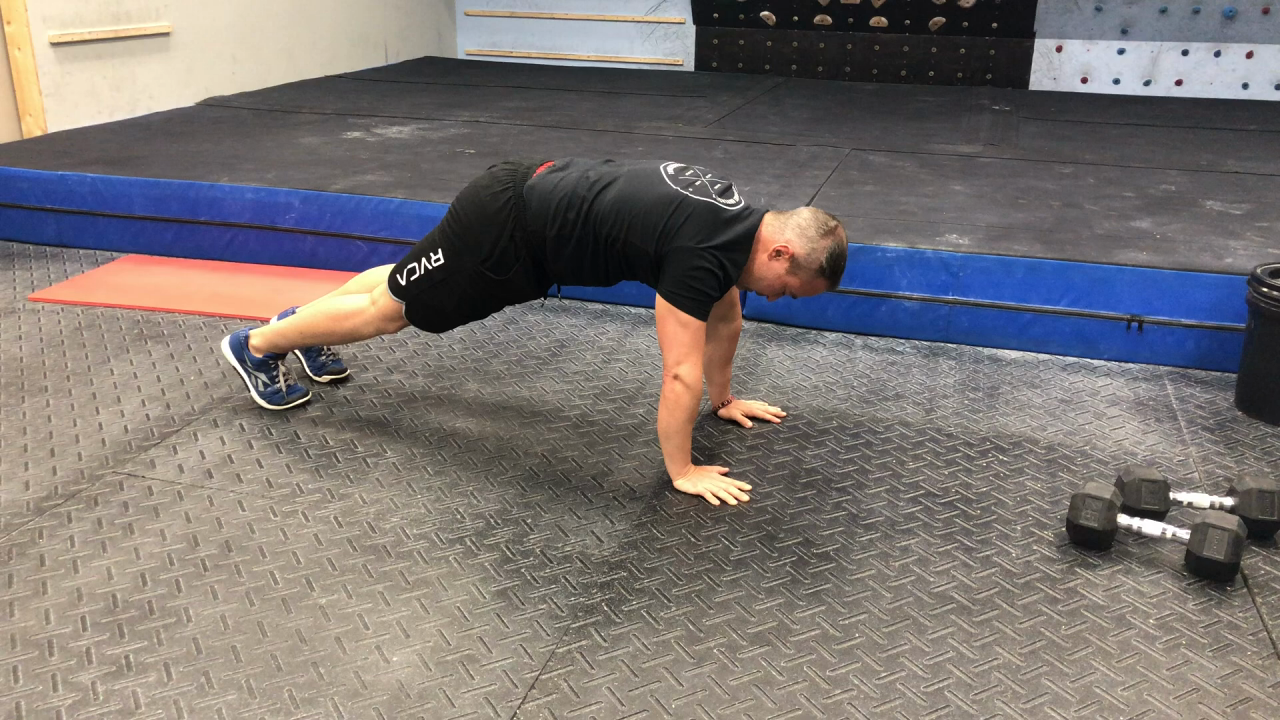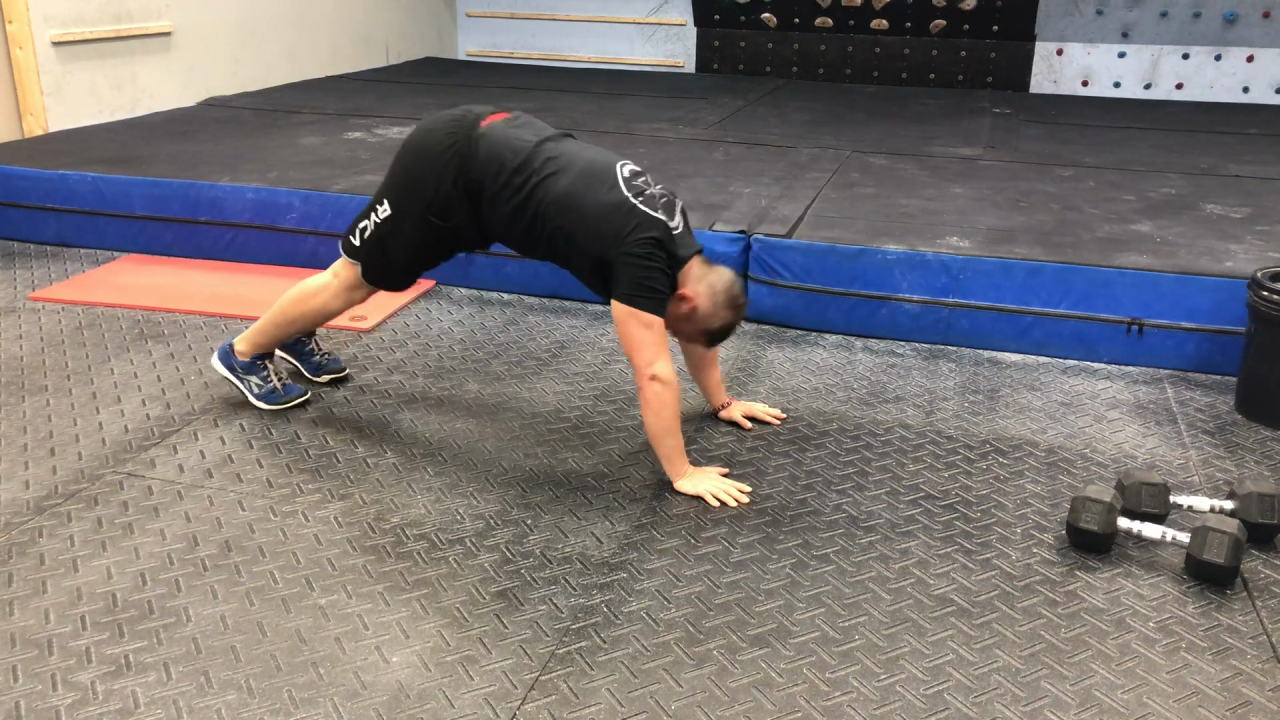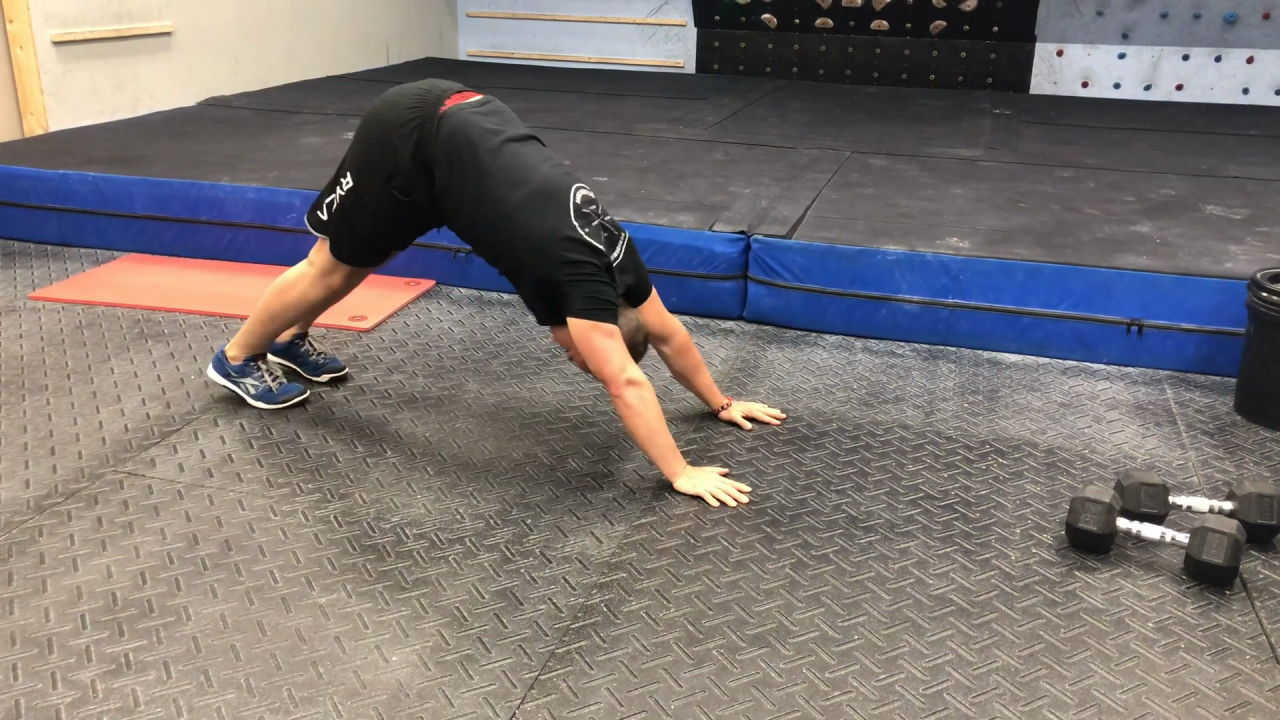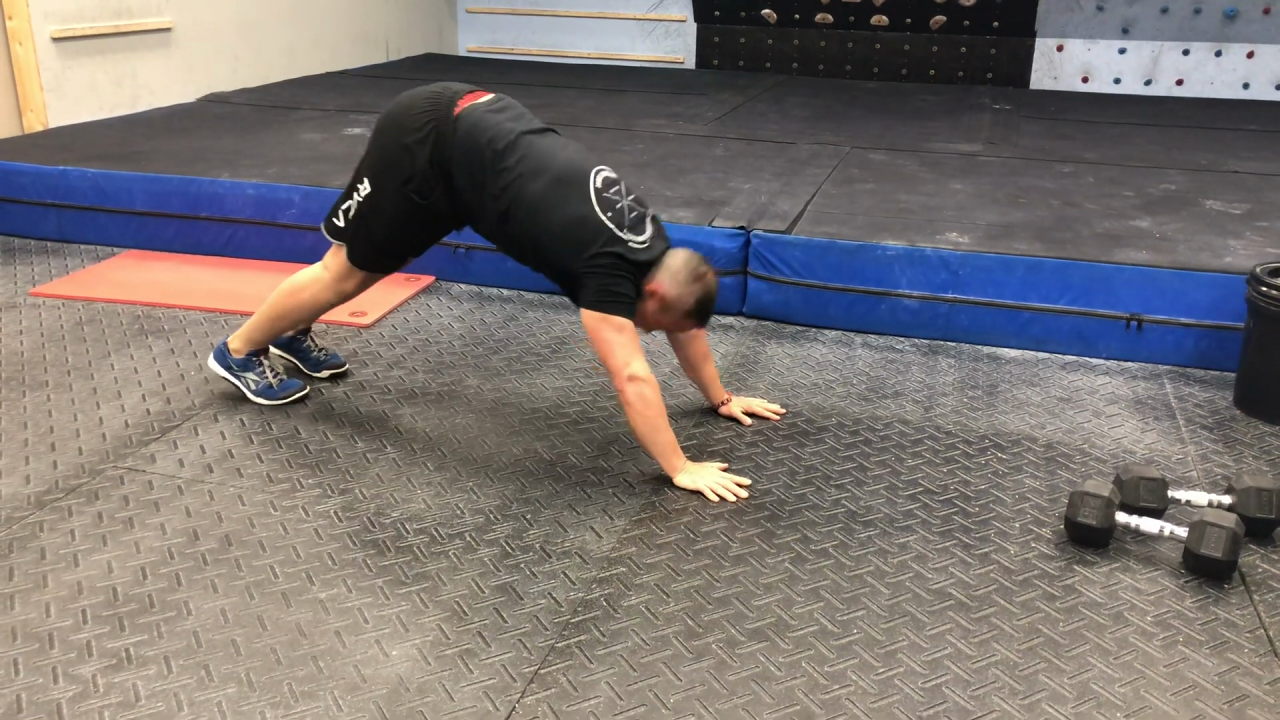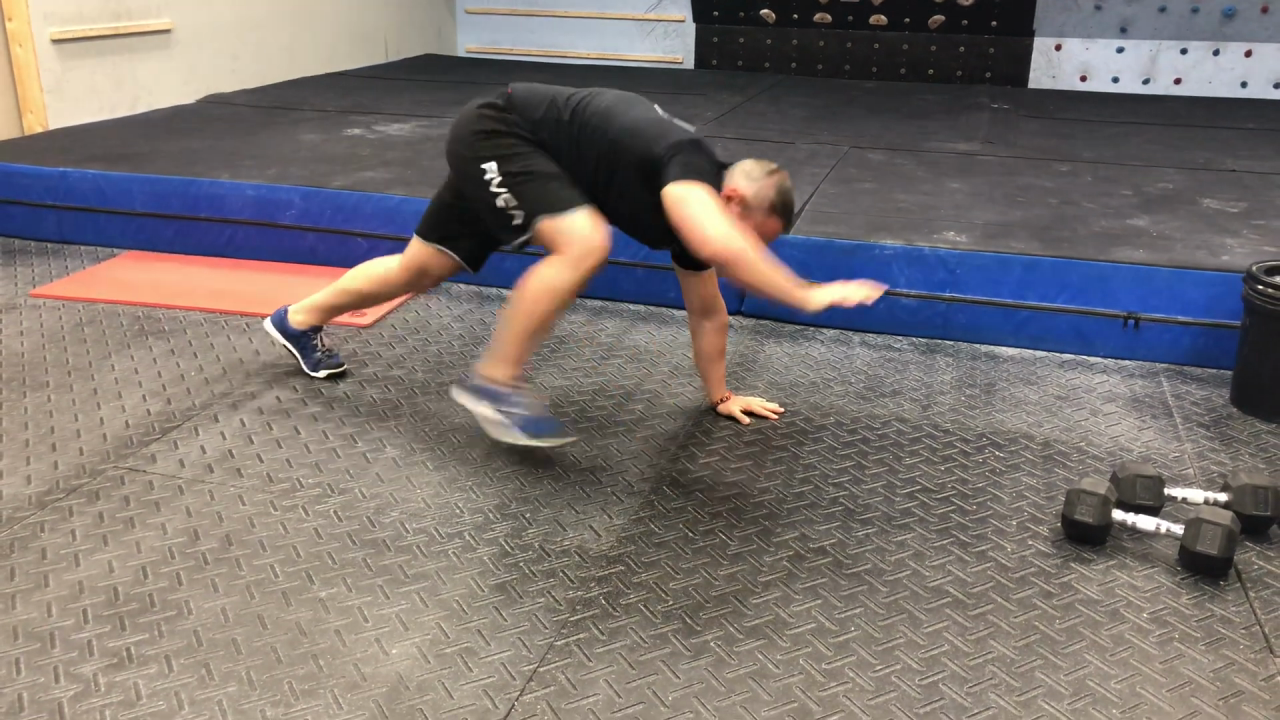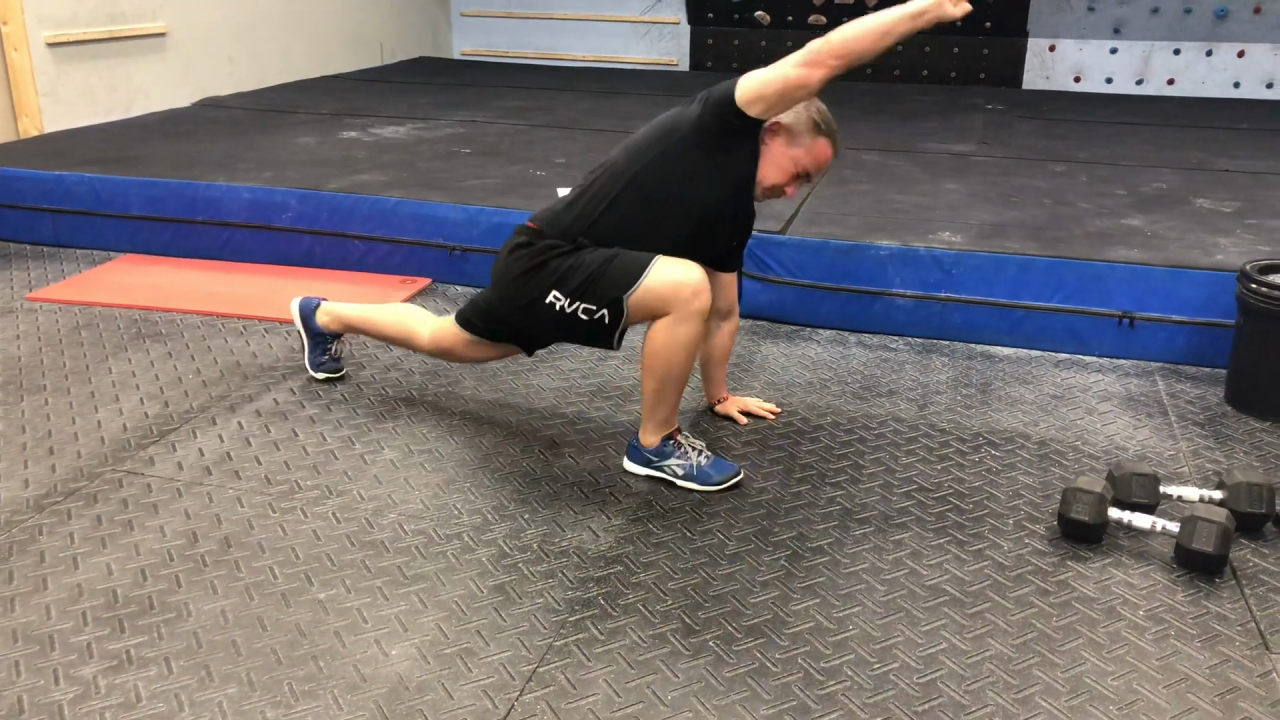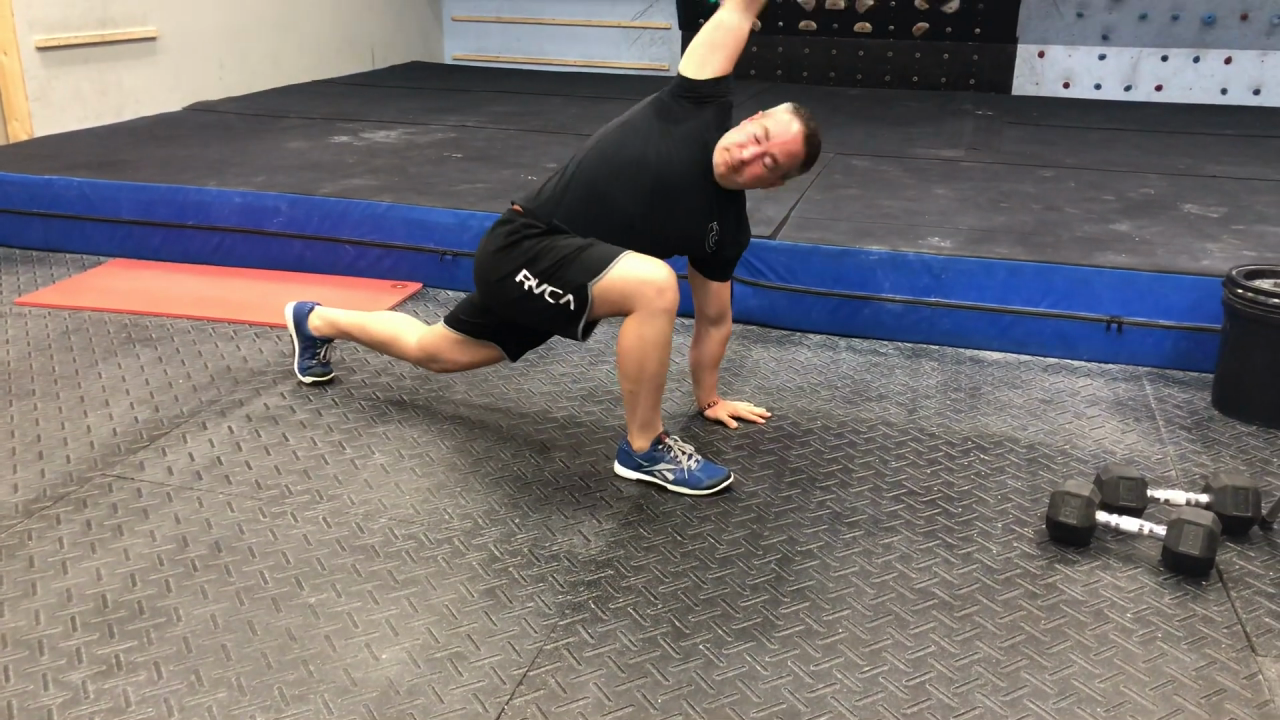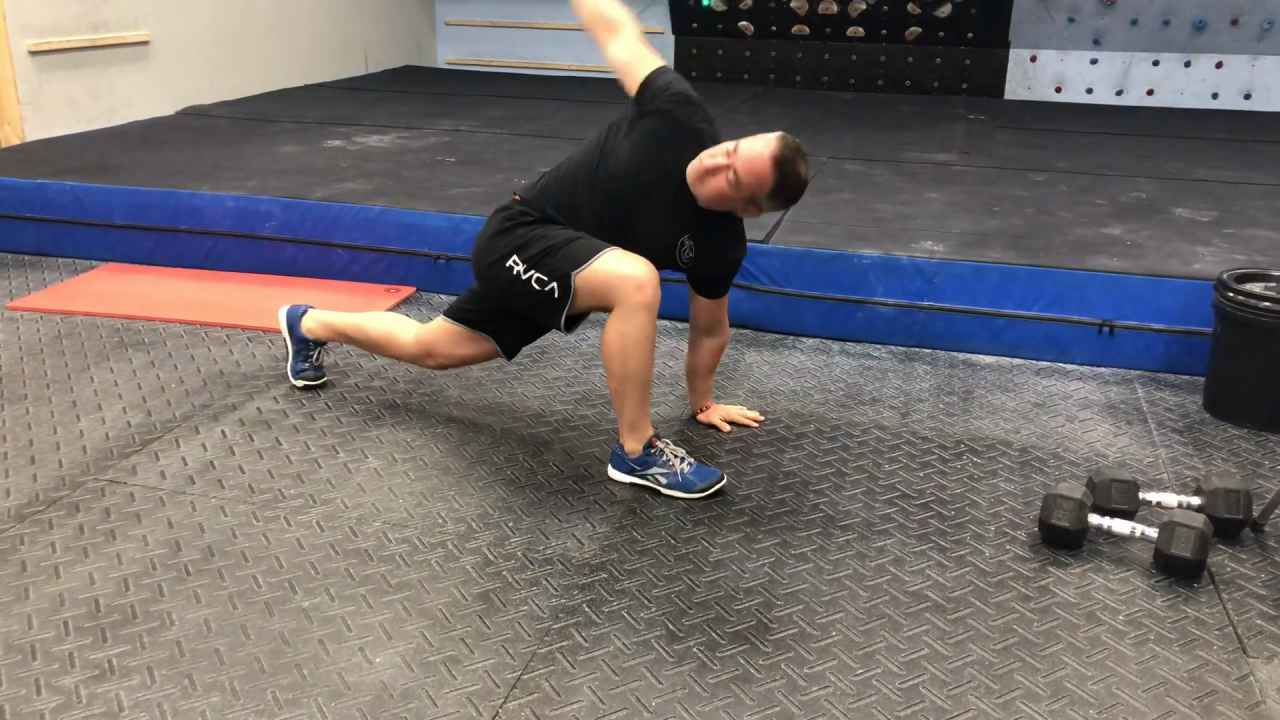
dt=0.5s
person 1, frame 1
left shoulder: (735, 220)
right shoulder: (705, 247)
left elbow: (725, 318)
right elbow: (681, 373)
left wrist: (723, 399)
right wrist: (682, 471)
left hip: (532, 203)
right hip: (508, 224)
left knee: (409, 281)
right knee: (395, 309)
left ankle: (302, 324)
right ankle: (256, 345)
person 1, frame 2
left shoulder: (670, 239)
right shoulder: (645, 255)
left elbow: (691, 327)
right elbow: (654, 372)
left wrist: (720, 400)
right wrist: (681, 474)
left hip: (485, 146)
right hip: (452, 164)
left knee: (376, 264)
right knee: (359, 274)
left ankle: (295, 337)
right ankle: (244, 352)
person 1, frame 3
left shoulder: (610, 255)
right shoulder: (581, 274)
left elbow: (666, 333)
right elbow: (625, 382)
left wrist: (720, 403)
right wrist: (681, 474)
left hip: (454, 119)
right hip: (413, 134)
left knee: (367, 255)
right knee: (335, 262)
left ankle: (290, 338)
right ankle: (237, 358)
person 1, frame 4
left shoulder: (645, 240)
right shoulder: (609, 263)
left elbow: (690, 325)
right elbow: (631, 376)
left wrist: (721, 397)
right wrist: (682, 469)
left hip: (467, 121)
right hip: (426, 143)
left knee: (382, 260)
right knee: (350, 268)
left ankle: (294, 333)
right ankle: (239, 350)
person 1, frame 5
left shoulder: (679, 209)
right shoulder: (695, 189)
left elbow: (707, 308)
right elbow: (714, 243)
left wrist: (718, 393)
right wrist: (807, 294)
left hip: (514, 156)
right hip: (497, 131)
left knee: (425, 265)
right knee: (583, 244)
left ankle: (301, 323)
right ankle: (494, 379)
person 1, frame 6
left shoulder: (734, 213)
right shoulder: (718, 128)
left elbow: (722, 311)
right elbow: (820, 61)
left wrist: (718, 393)
left hip: (548, 274)
right hip: (542, 266)
left knee: (450, 343)
right knee: (684, 287)
left ankle: (323, 316)
right ankle: (653, 443)
person 1, frame 7
left shoulder: (727, 226)
right shoulder: (700, 107)
left elbow: (713, 317)
left wrist: (708, 397)
left hip: (545, 276)
right hip: (520, 248)
left knee: (432, 352)
right knee: (654, 286)
left ankle: (314, 321)
right ankle: (644, 449)
person 1, frame 8
left shoulder: (721, 245)
right shoulder: (679, 120)
left elbow: (709, 328)
left wrist: (702, 402)
left hip: (560, 266)
right hip: (516, 237)
left knee: (426, 349)
right knee: (636, 281)
left ankle: (309, 325)
right ankle: (637, 452)
